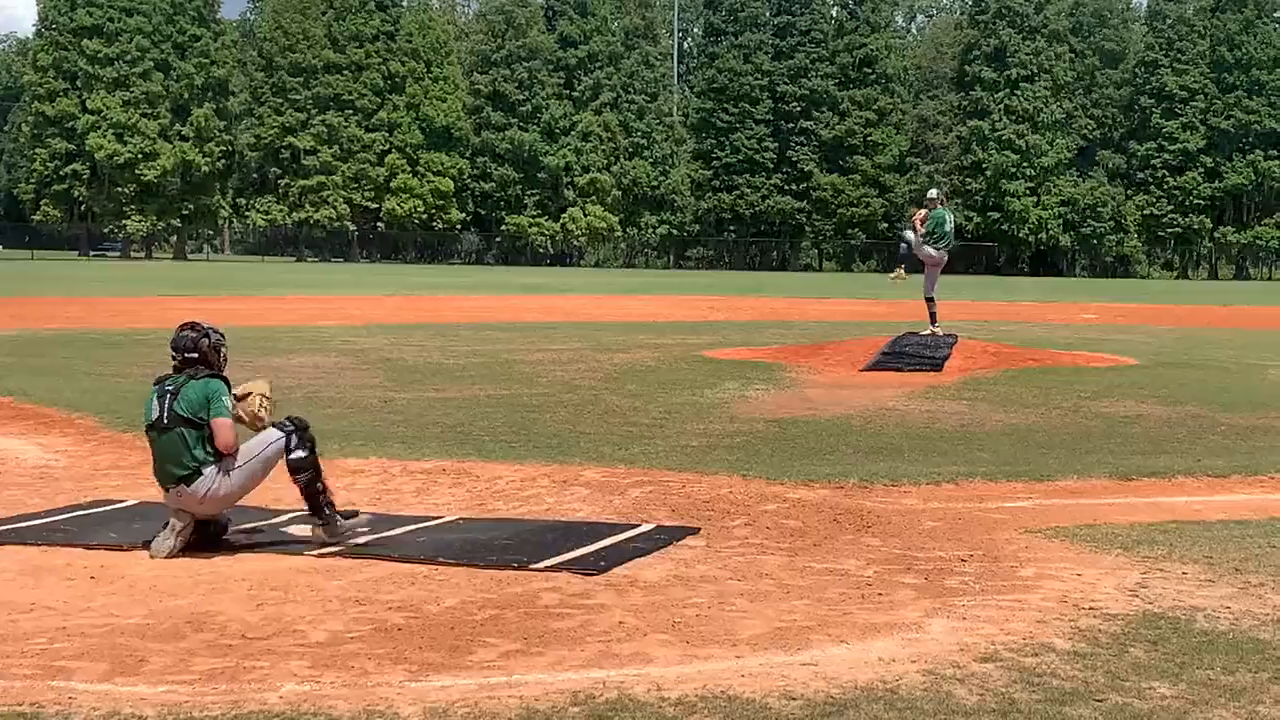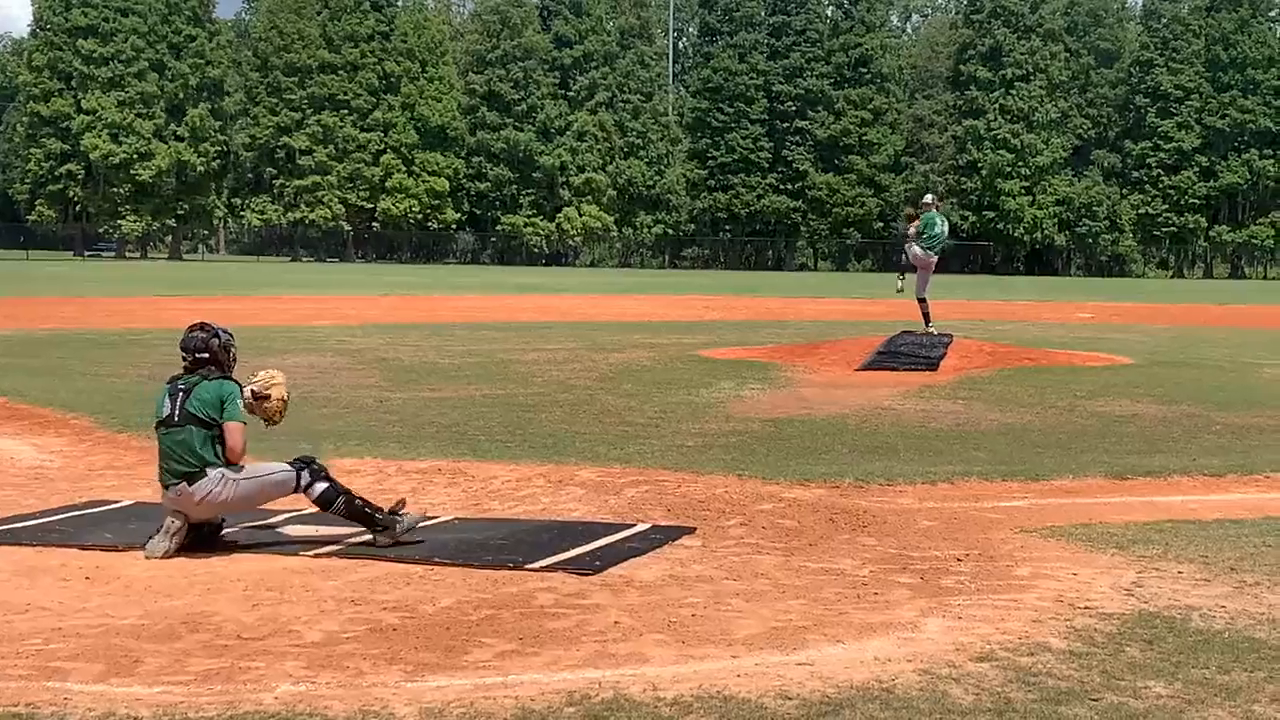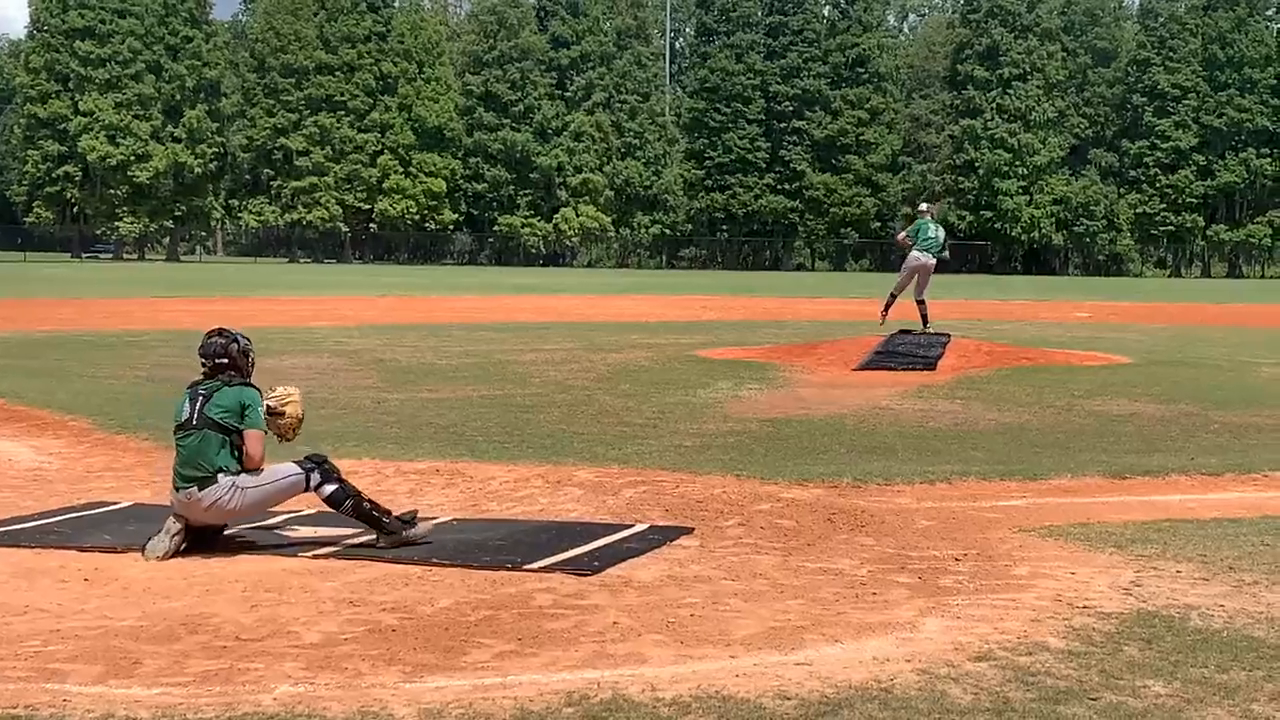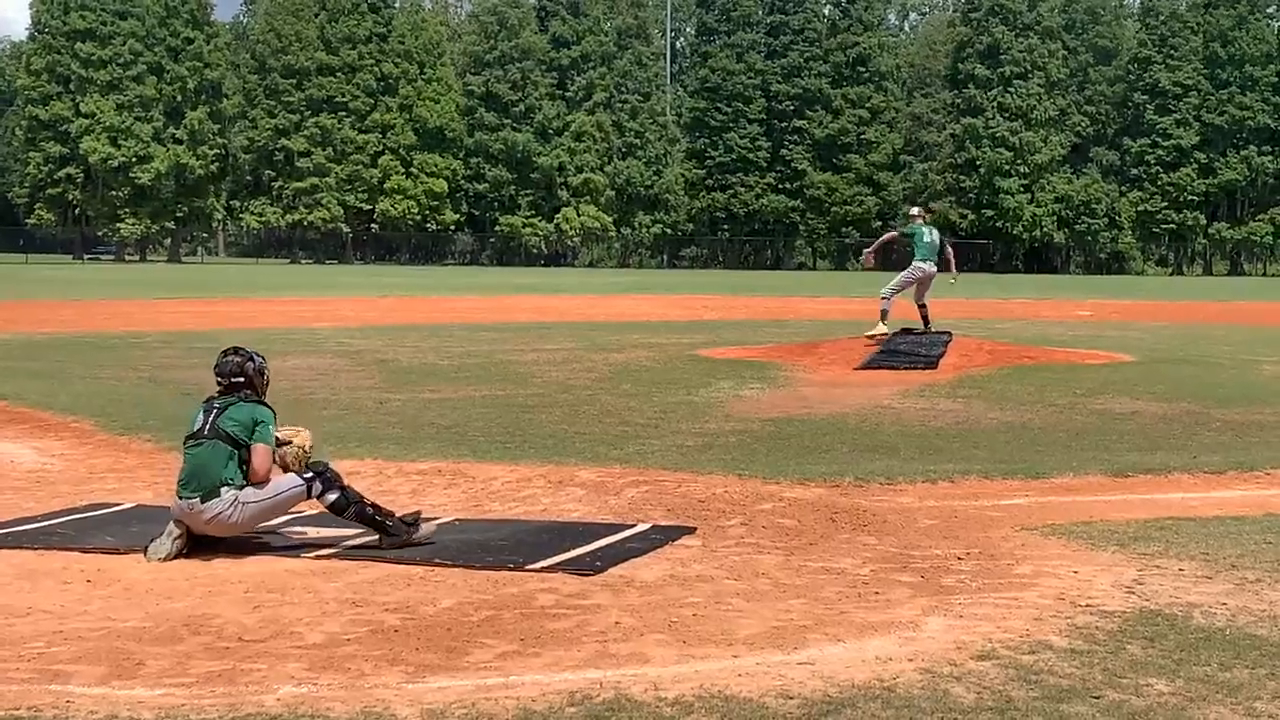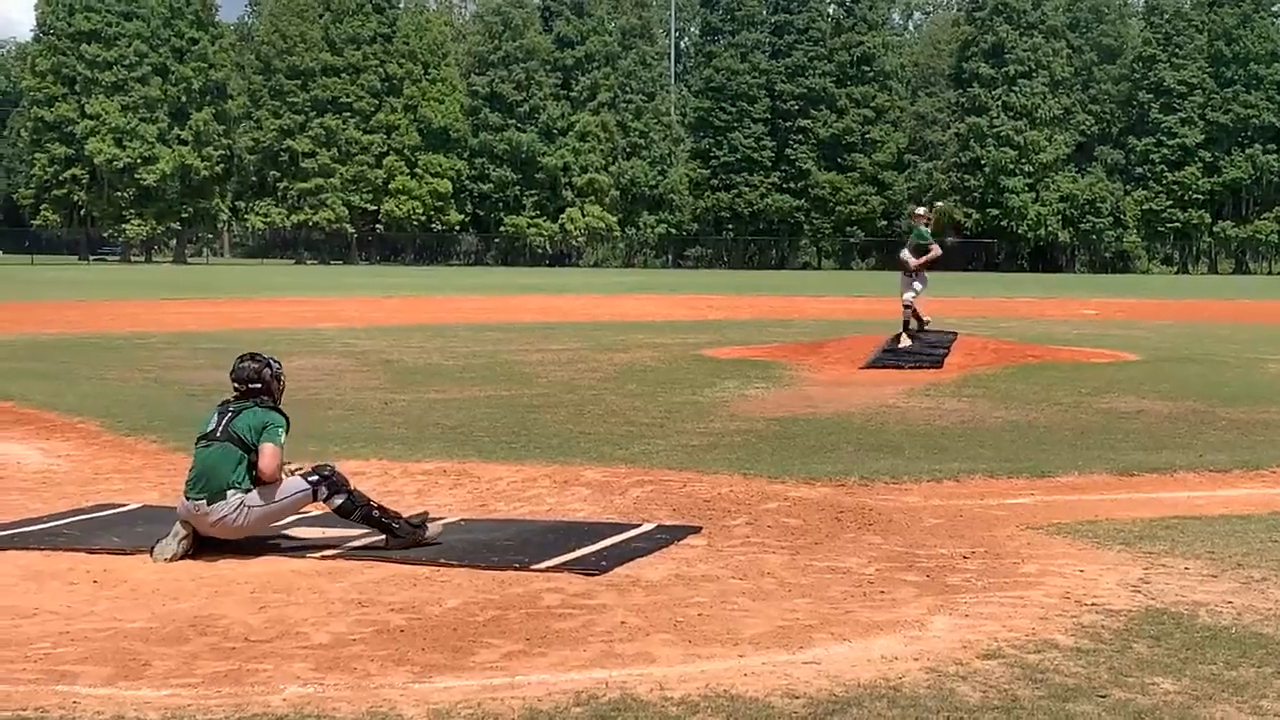
dt=0.2s
person 1, frame 1
left shoulder: (156, 392)
right shoulder: (211, 385)
right elbow: (227, 444)
left hip: (175, 497)
right hip: (210, 487)
left knee: (216, 525)
right knee: (292, 430)
left ankle: (183, 526)
right ankle: (326, 520)
person 1, frame 2
left shoulder: (169, 390)
right shoulder: (223, 386)
right elbow: (235, 450)
left hip: (174, 498)
right hip: (210, 489)
left knee: (209, 525)
right knee: (305, 471)
left ankle: (180, 527)
right ankle: (382, 524)
person 1, frame 3
left shoulder: (190, 394)
right shoulder: (245, 393)
right elbow: (255, 457)
left hip: (183, 500)
right hip: (219, 494)
left knee: (211, 528)
right knee: (316, 470)
left ankle: (182, 529)
right ankle: (389, 527)
person 1, frame 4
left shoulder: (205, 409)
right shoulder: (258, 411)
right elbow: (260, 473)
left hip: (185, 509)
right hip: (222, 509)
right knee: (318, 477)
left ankle: (183, 532)
right ankle: (392, 529)
person 1, frame 5
left shoulder: (220, 412)
right shoulder: (271, 417)
right elbow: (268, 470)
left wrist: (281, 470)
right wrist: (285, 475)
left hip: (193, 510)
right hip: (228, 514)
right knee: (325, 479)
left ankle: (188, 531)
right ankle: (399, 529)
